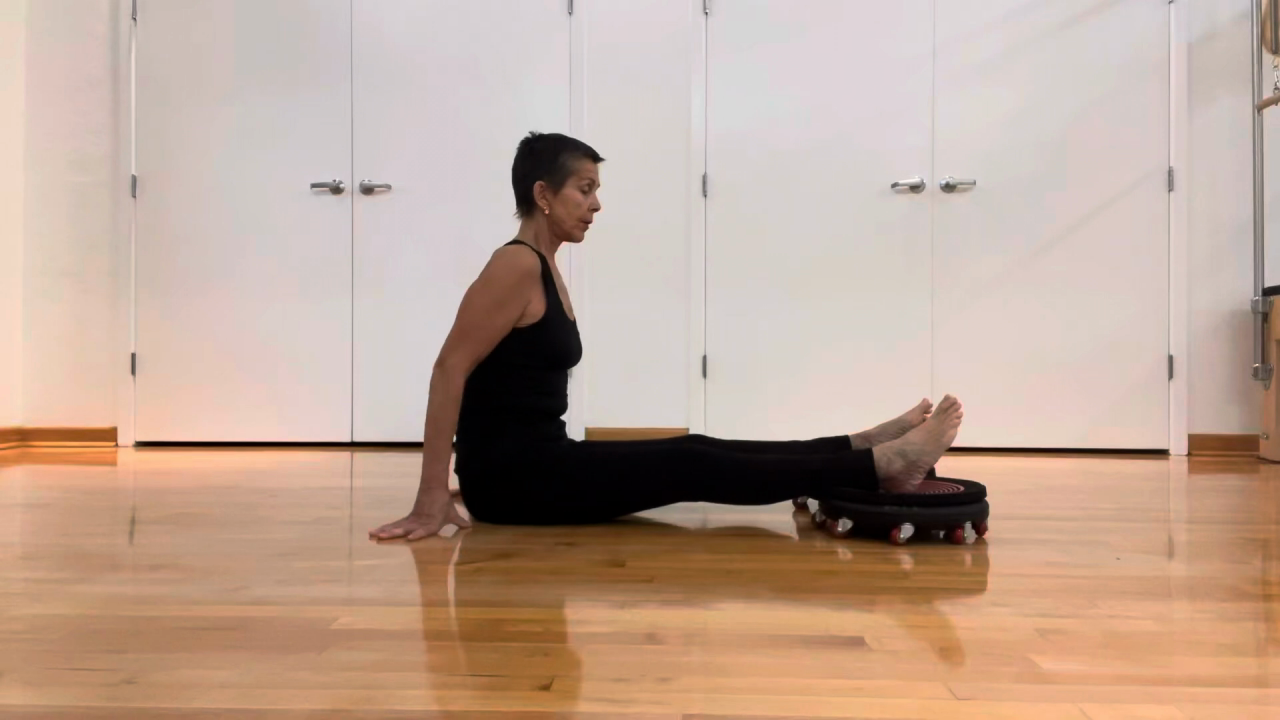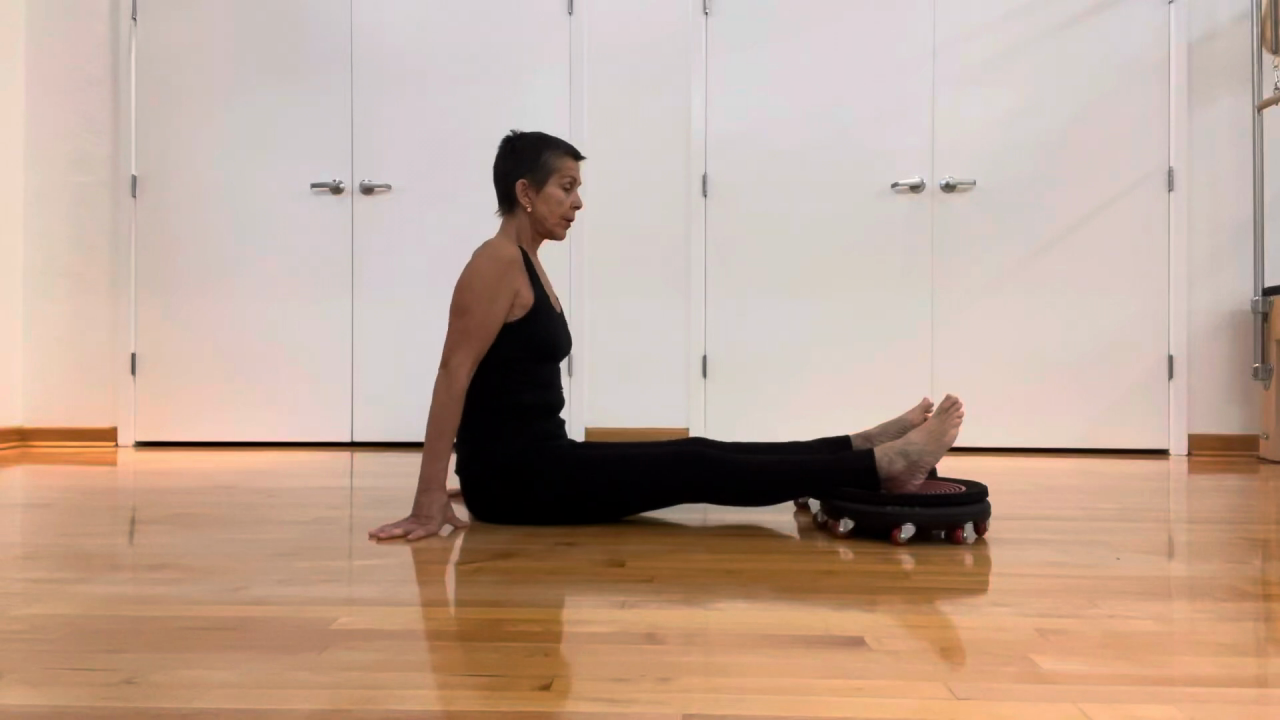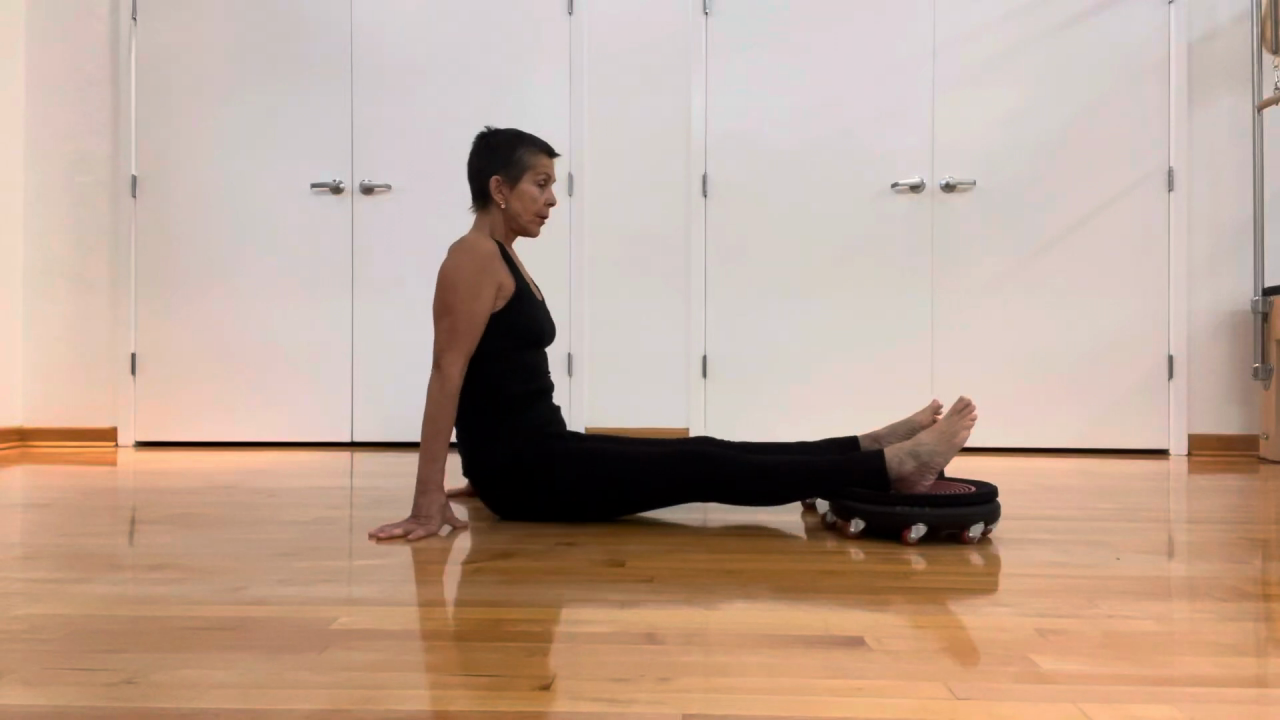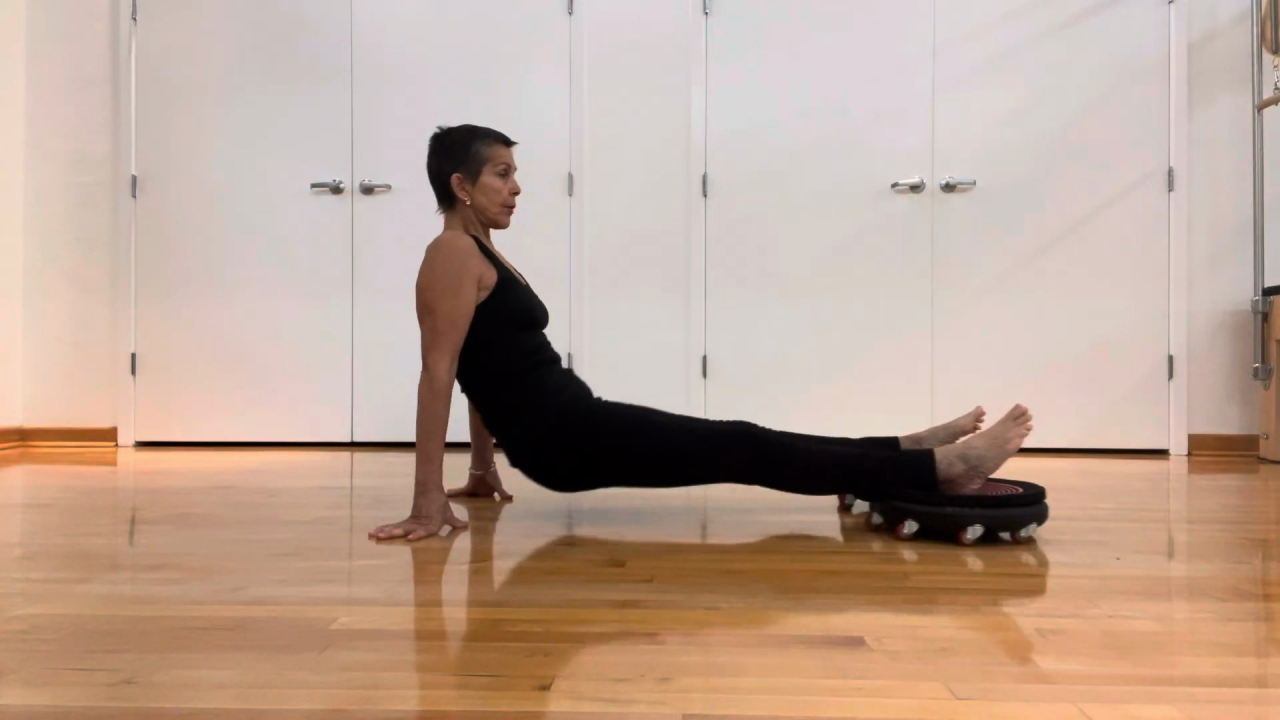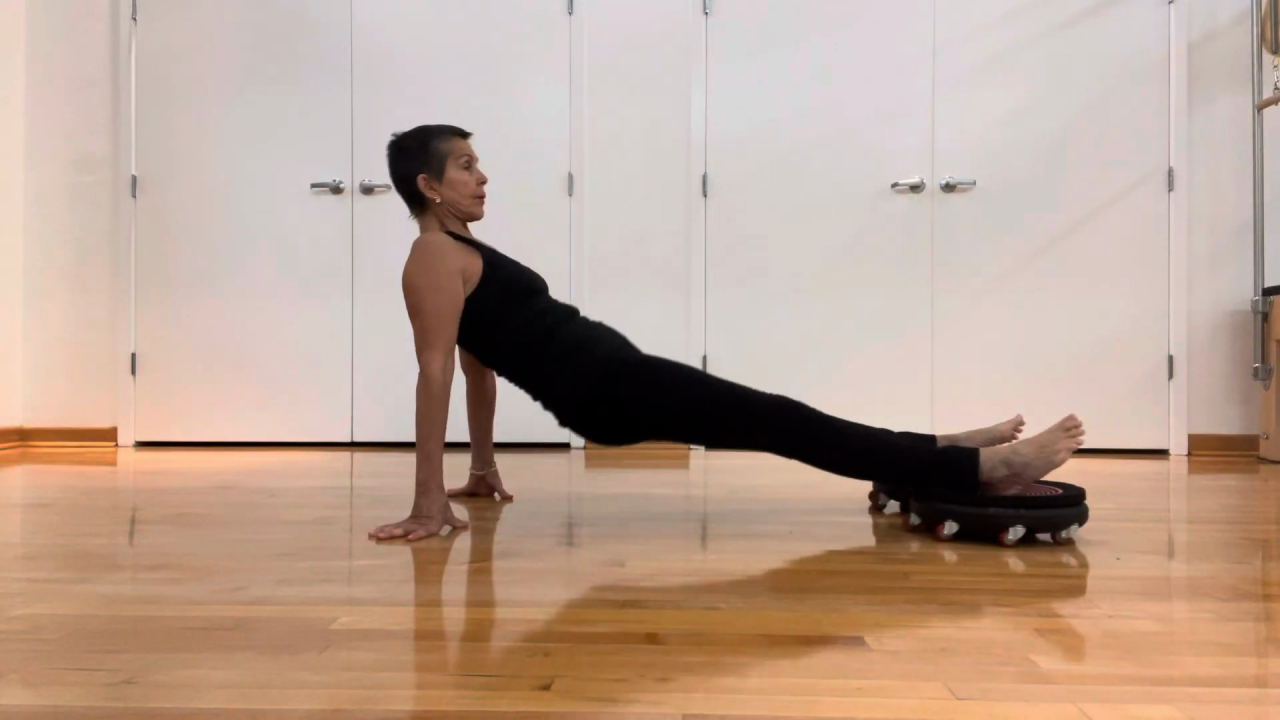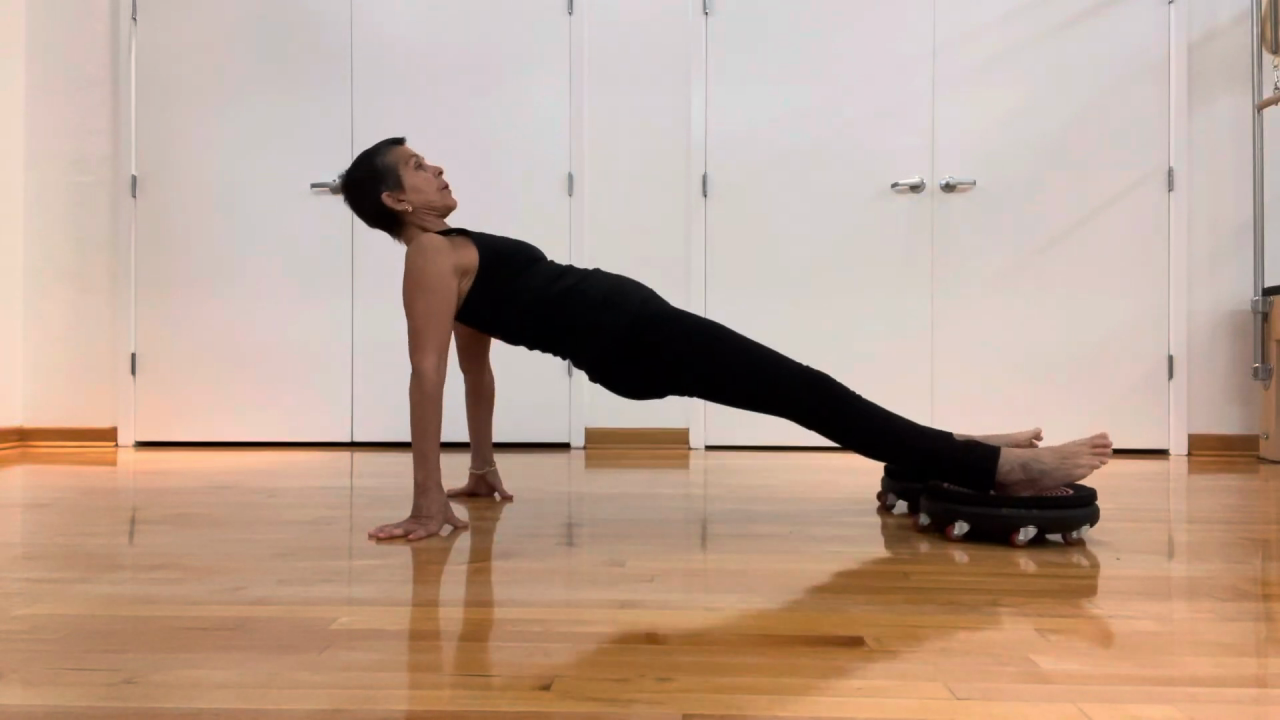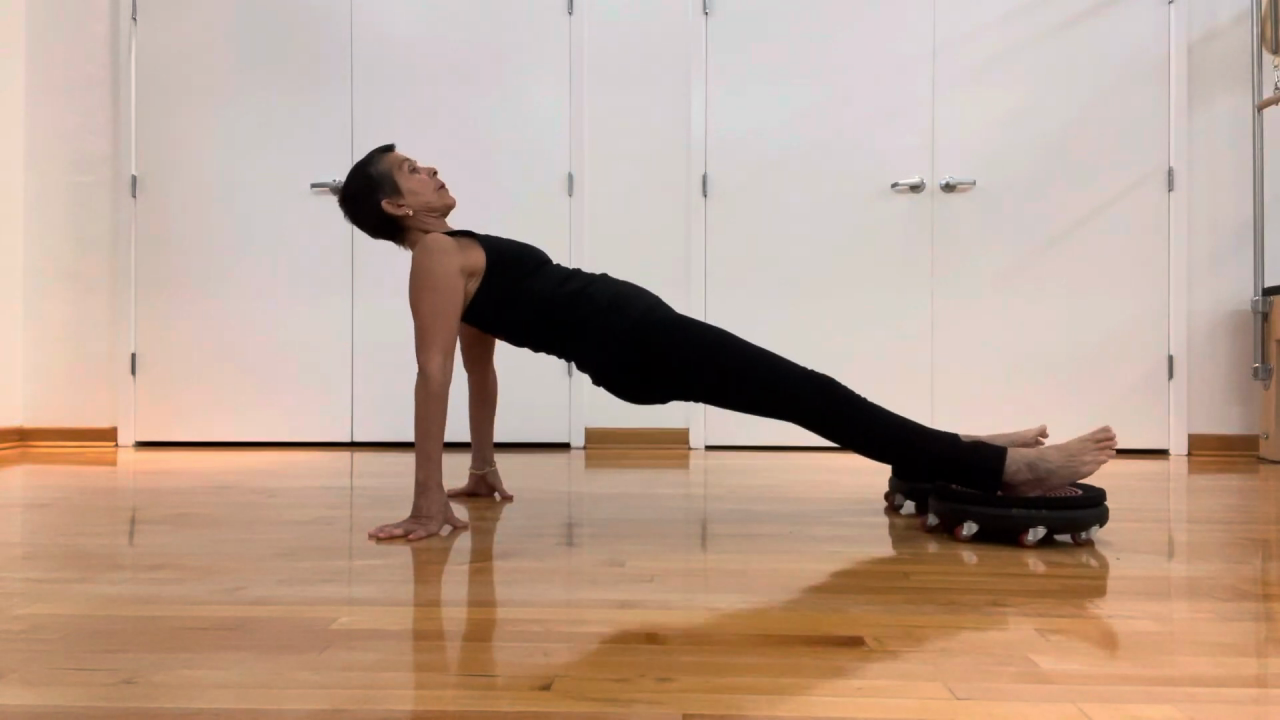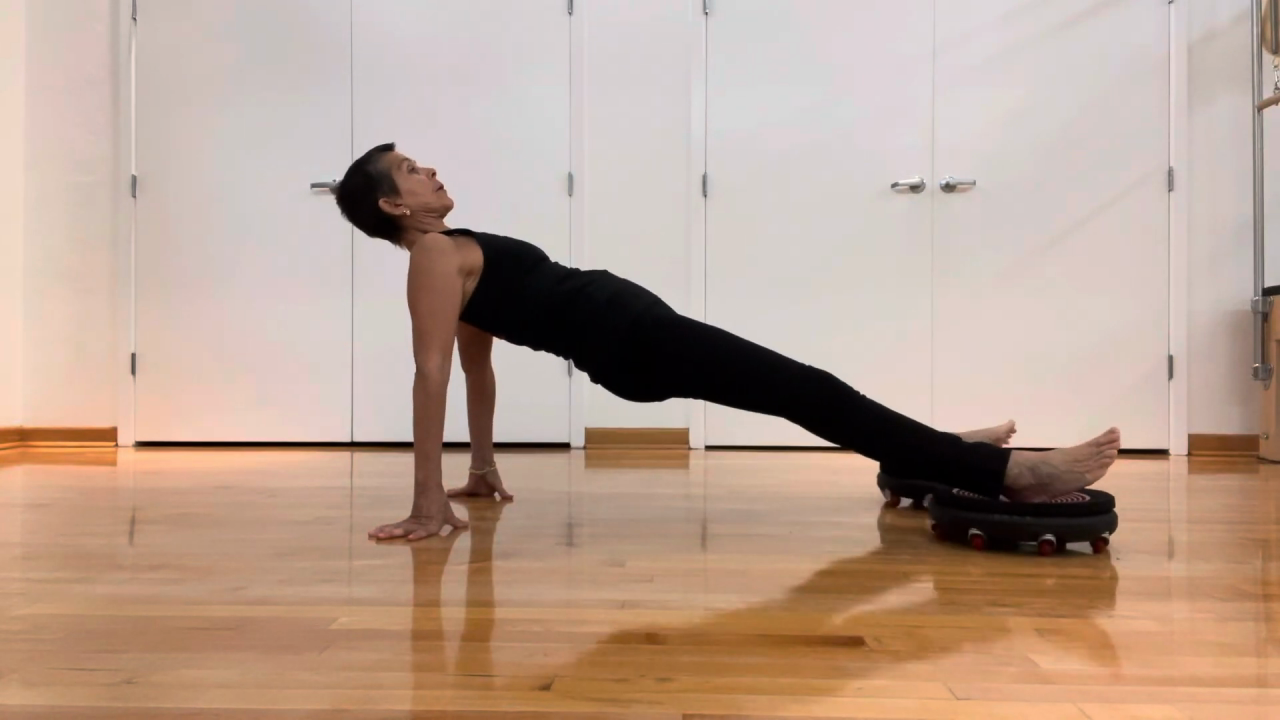
dt=0.3s
person 1, frame 1
left shoulder: (545, 268)
right shoulder: (516, 266)
right elbow: (449, 369)
right wrist: (431, 496)
left hip: (537, 461)
right hip: (507, 477)
left knee: (695, 453)
right knee: (690, 467)
left ankle: (861, 448)
right ankle: (882, 464)
person 1, frame 2
left shoulder: (528, 265)
right shoulder: (498, 261)
right elbow: (455, 372)
right wrist: (429, 500)
left hip: (539, 459)
right hip: (509, 476)
left knee: (695, 457)
right knee: (691, 472)
left ankle: (862, 448)
right ankle: (882, 465)
person 1, frame 3
left shoulder: (504, 260)
right shoulder: (475, 256)
right elbow: (447, 373)
left wrist: (481, 474)
right wrist: (429, 500)
left hip: (541, 453)
right hip: (520, 468)
left knee: (702, 457)
right knee: (702, 470)
left ankle: (873, 448)
right ankle: (893, 465)
person 1, frame 4
left shoulder: (483, 254)
right shoulder: (452, 254)
left elbow: (482, 363)
right elbow: (437, 372)
left wrist: (485, 467)
right wrist: (428, 502)
left hip: (570, 424)
right hip: (555, 436)
left knee: (736, 442)
right knee: (739, 451)
left ankle: (912, 452)
right ankle: (941, 469)
person 1, frame 5
left shoulder: (463, 253)
right shoulder: (433, 258)
left elbow: (481, 364)
right elbow: (435, 373)
left wrist: (483, 467)
right wrist: (429, 502)
left hip: (611, 374)
right hip: (604, 389)
left knee: (777, 419)
right knee: (777, 425)
left ankle: (947, 451)
right ankle: (985, 468)
person 1, frame 6
left shoulder: (456, 252)
right shoulder: (430, 257)
left elbow: (476, 366)
right elbow: (429, 373)
right wrist: (426, 503)
left hip: (636, 322)
right hip: (627, 338)
left knee: (800, 392)
right knee: (804, 396)
left ankle: (968, 454)
right ankle: (1002, 470)
person 1, frame 7
left shoulder: (460, 255)
right shoulder: (436, 259)
left elbow: (479, 365)
right elbow: (434, 374)
right wrist: (428, 503)
left hip: (638, 327)
right hip: (632, 344)
left knee: (804, 395)
right knee: (810, 399)
left ankle: (965, 453)
right ankle: (1010, 471)
person 1, frame 8
left shoulder: (459, 256)
right shoulder: (434, 258)
left elbow: (477, 366)
right elbow: (433, 374)
right wrist: (428, 502)
left hip: (635, 325)
right hip: (629, 342)
left knee: (801, 390)
right knee: (806, 395)
left ankle: (953, 455)
right ankle: (1010, 474)
